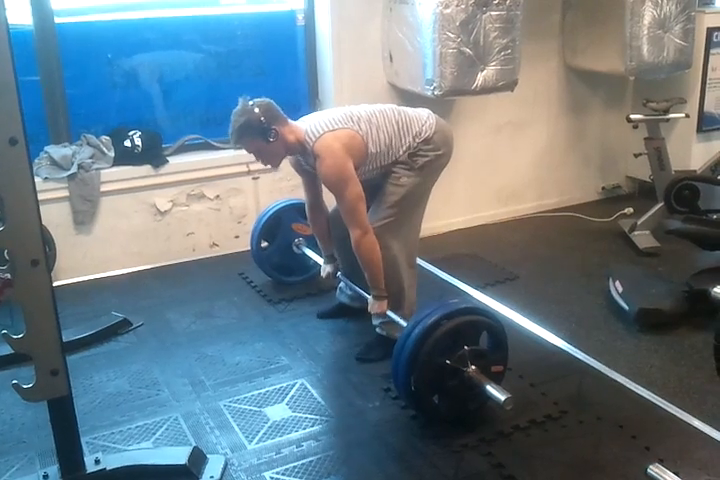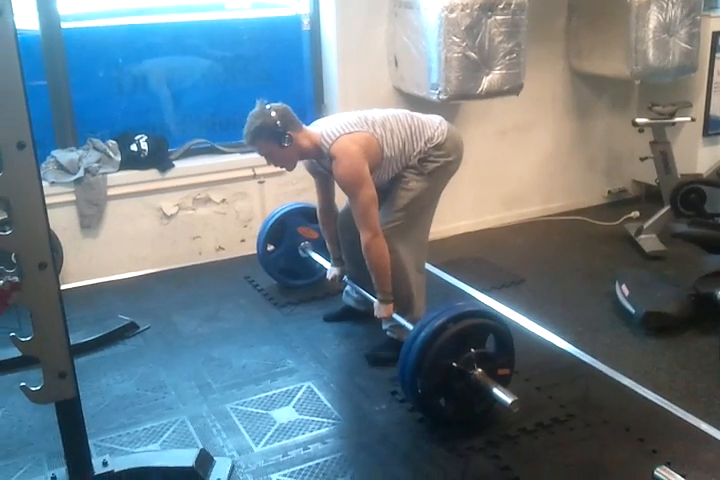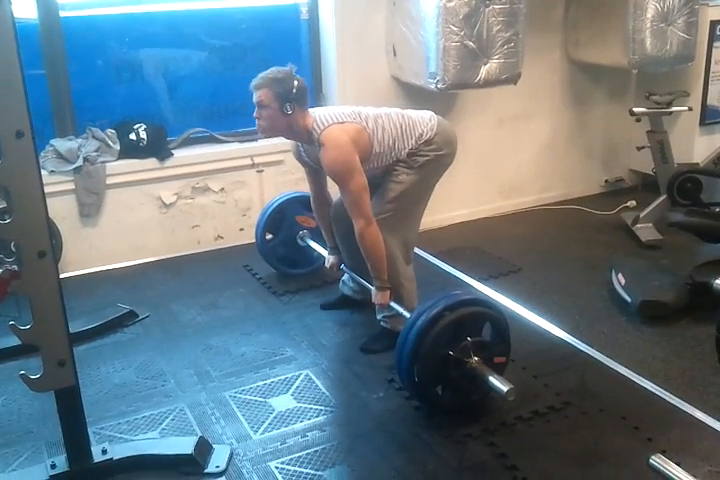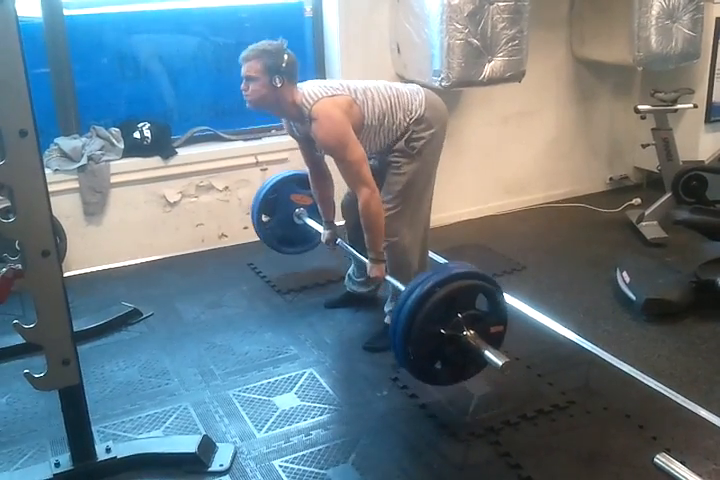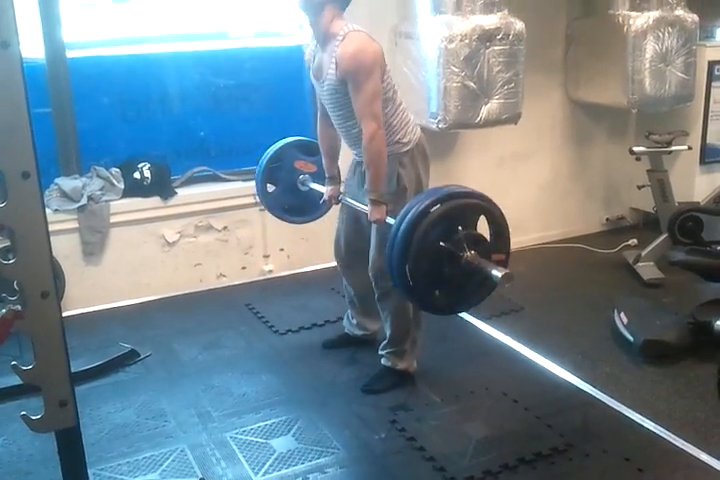
dt=1s
person 1, frame 1
left shoulder: (329, 154)
right shoulder: (299, 145)
left elbow: (362, 231)
right elbow: (315, 207)
left wrist: (379, 295)
right wrist: (329, 258)
left hip: (426, 142)
right hip: (395, 145)
left knee: (385, 231)
right knee: (341, 221)
left ankle: (394, 329)
right ankle: (354, 298)
person 1, frame 2
left shoulder: (344, 156)
right shoulder: (313, 146)
left elbow: (371, 235)
right elbow: (326, 209)
left wrist: (385, 298)
right wrist: (336, 261)
left hip: (436, 149)
right hip: (406, 150)
left knee: (395, 235)
right knee: (349, 224)
left ankle: (404, 332)
right ankle: (360, 302)
person 1, frame 3
left shoulder: (334, 145)
right shoulder: (302, 141)
left elbow: (364, 223)
right elbow: (320, 198)
left wrist: (382, 286)
right wrist: (332, 249)
left hip: (430, 143)
right hip: (400, 144)
left knee: (385, 227)
right knee: (342, 215)
left ankle: (398, 324)
right ankle: (357, 290)
person 1, frame 4
left shoulder: (325, 119)
right shoulder: (294, 115)
left elbow: (367, 192)
right elbow: (318, 172)
left wrist: (378, 258)
right wrist: (328, 224)
left hip: (420, 121)
right hip: (392, 127)
left knee: (397, 222)
right knee: (355, 210)
right ankle: (361, 287)
person 1, frame 5
left shoulder: (354, 47)
right shoulder: (316, 51)
left elbow: (373, 127)
left wrist: (378, 201)
right wrist: (332, 179)
left hip: (398, 158)
right hip: (363, 159)
left knee: (388, 264)
right knee: (349, 252)
left ankle: (399, 361)
right ankle: (362, 327)
